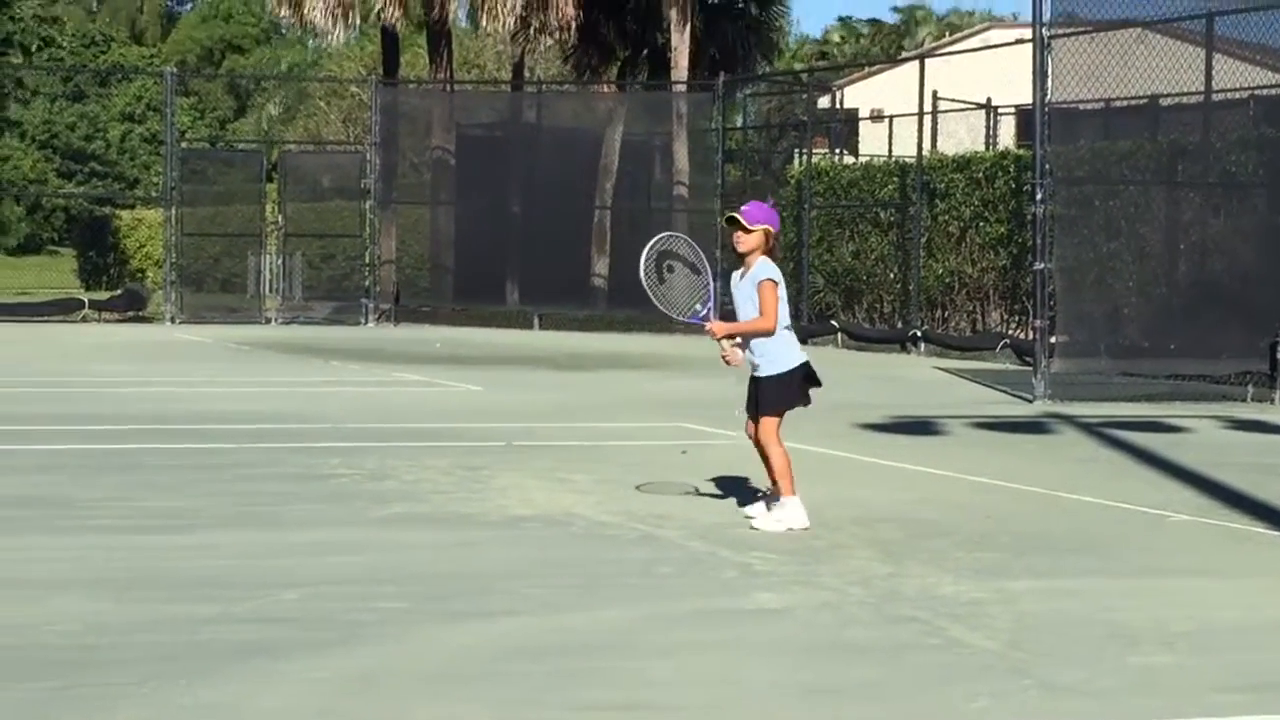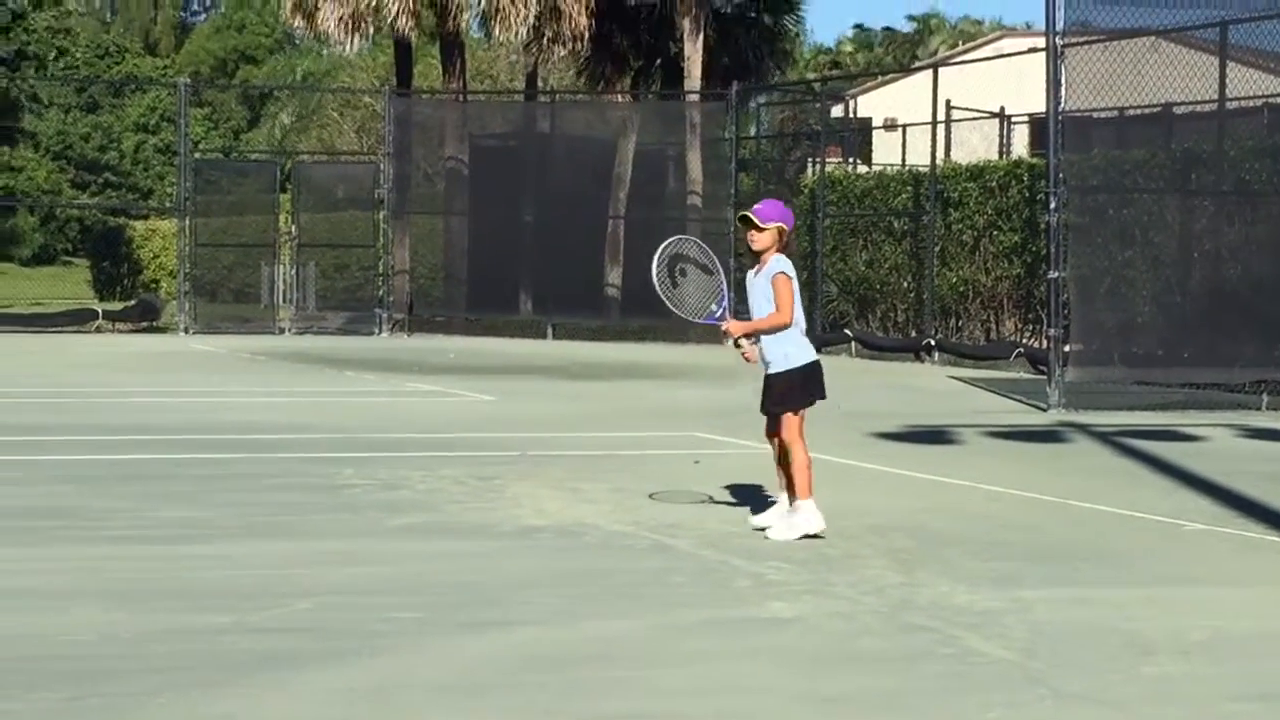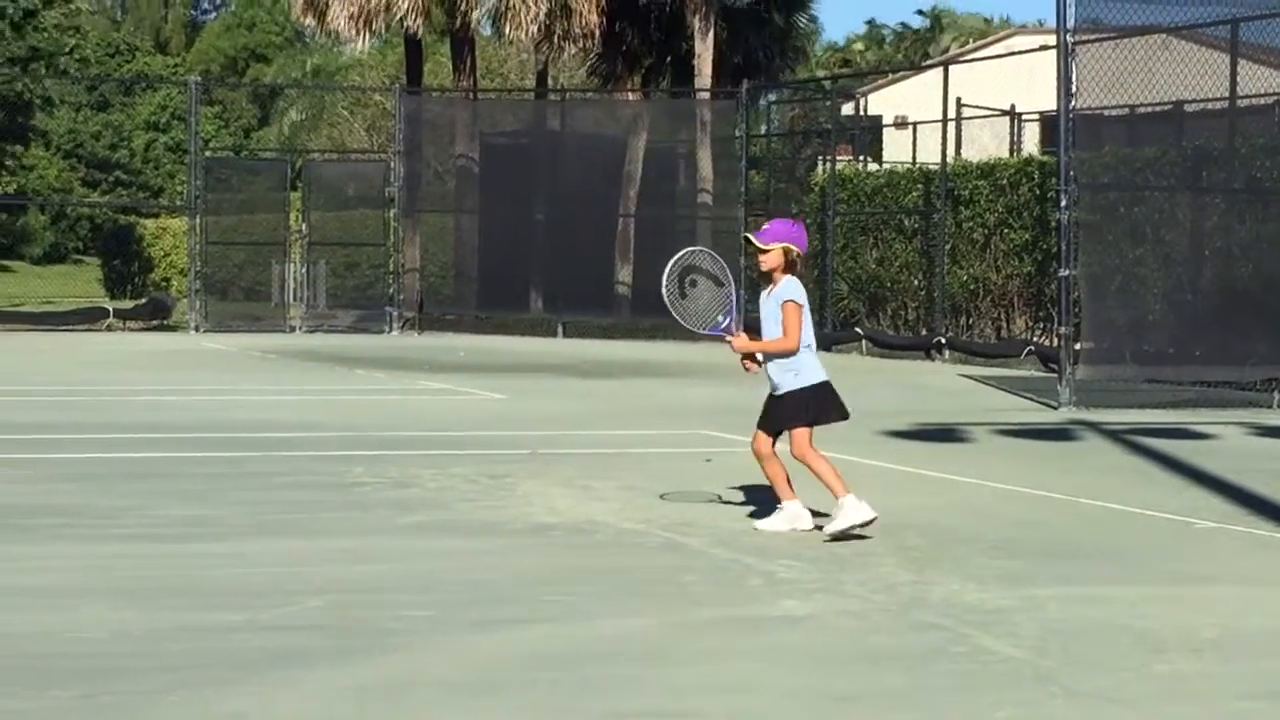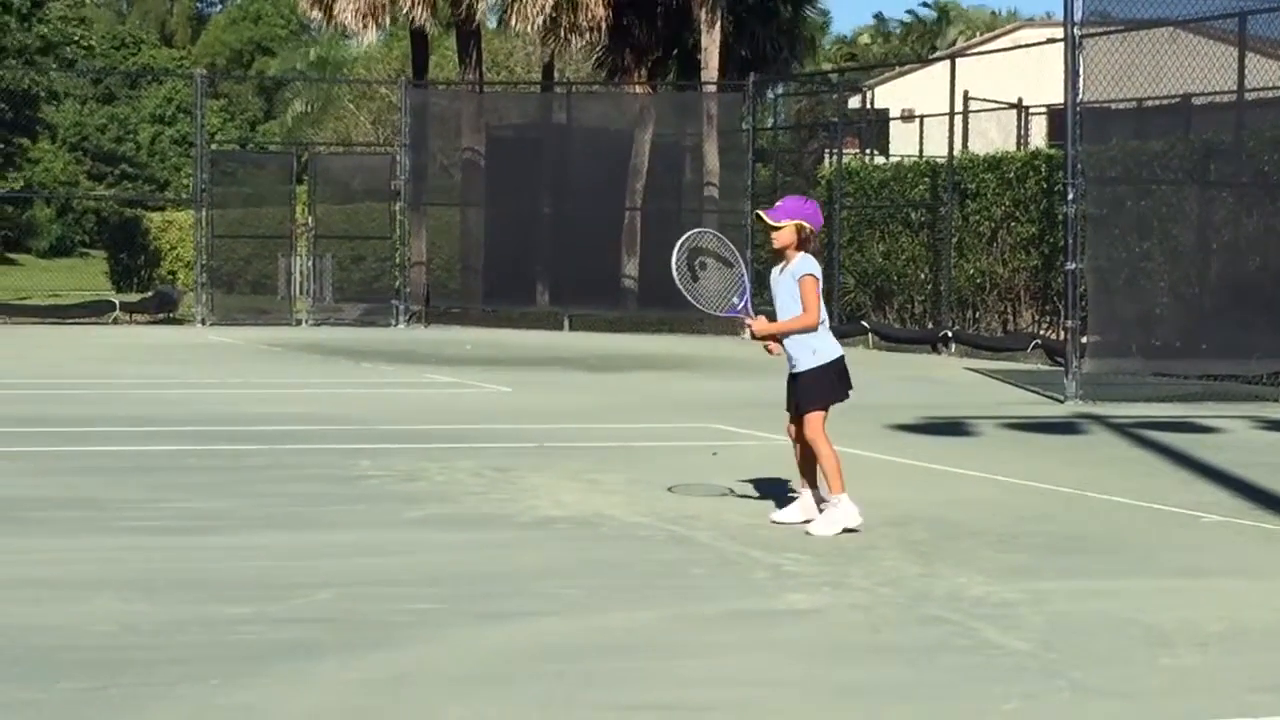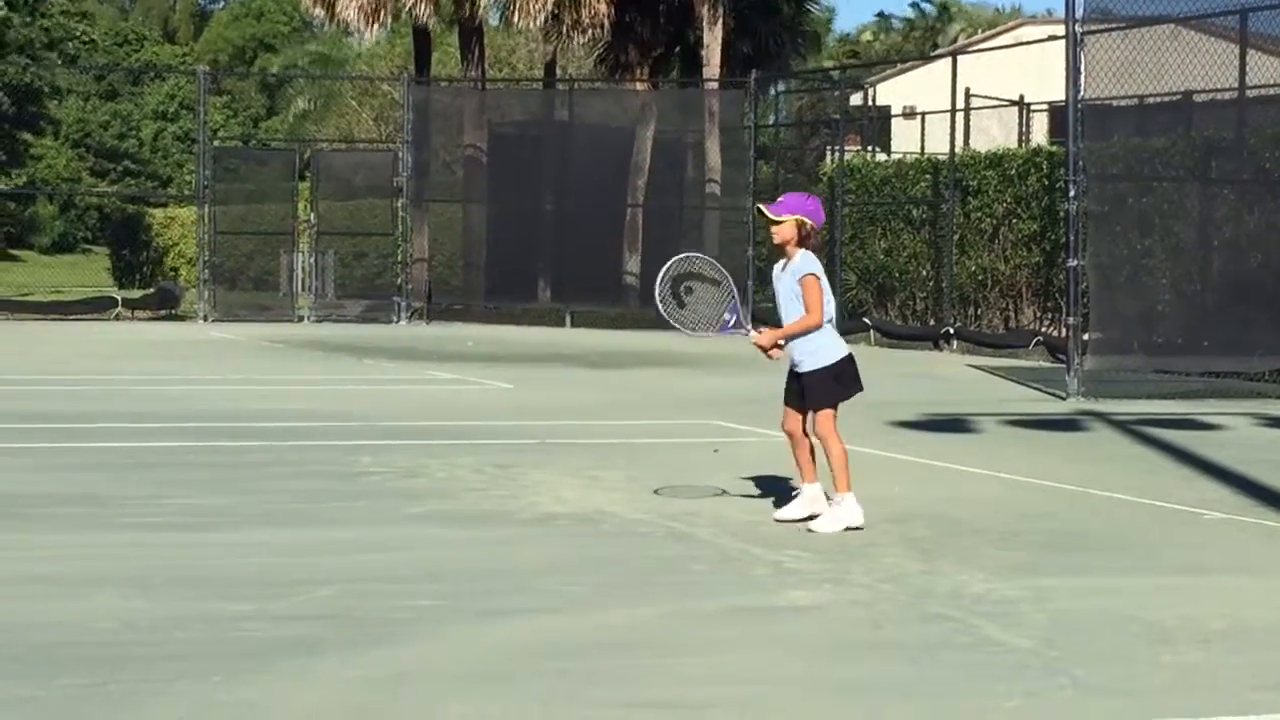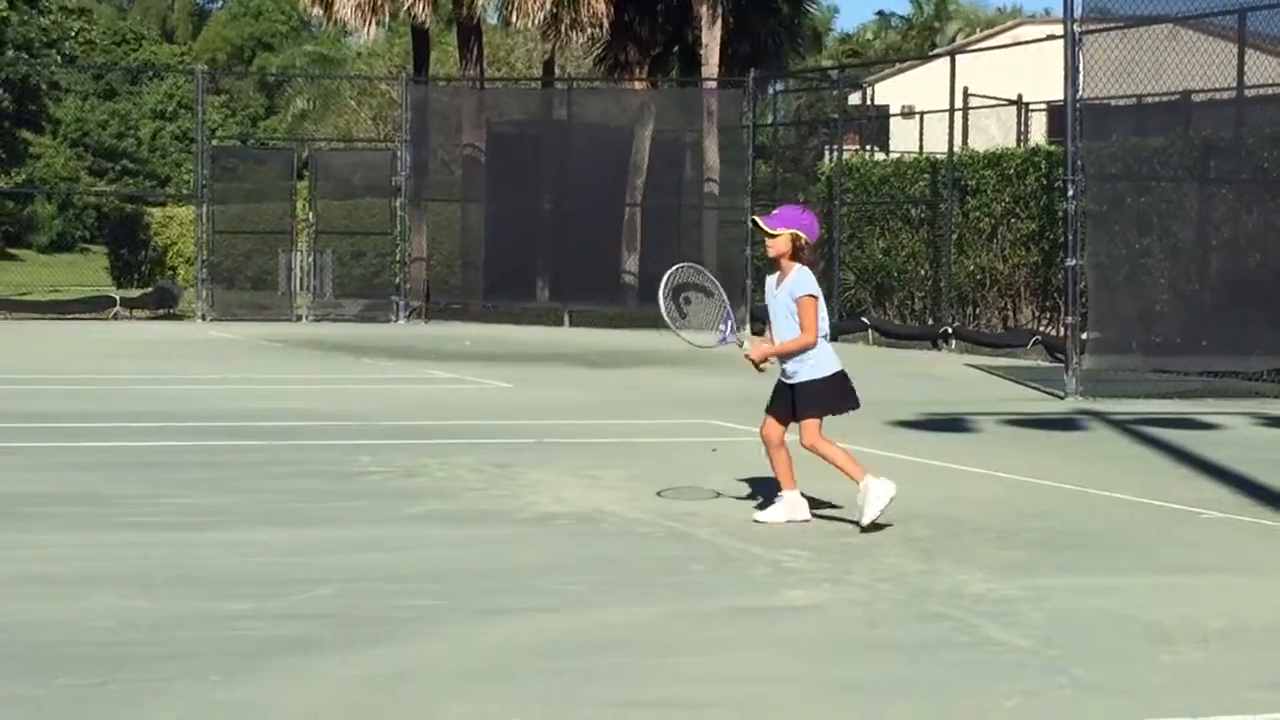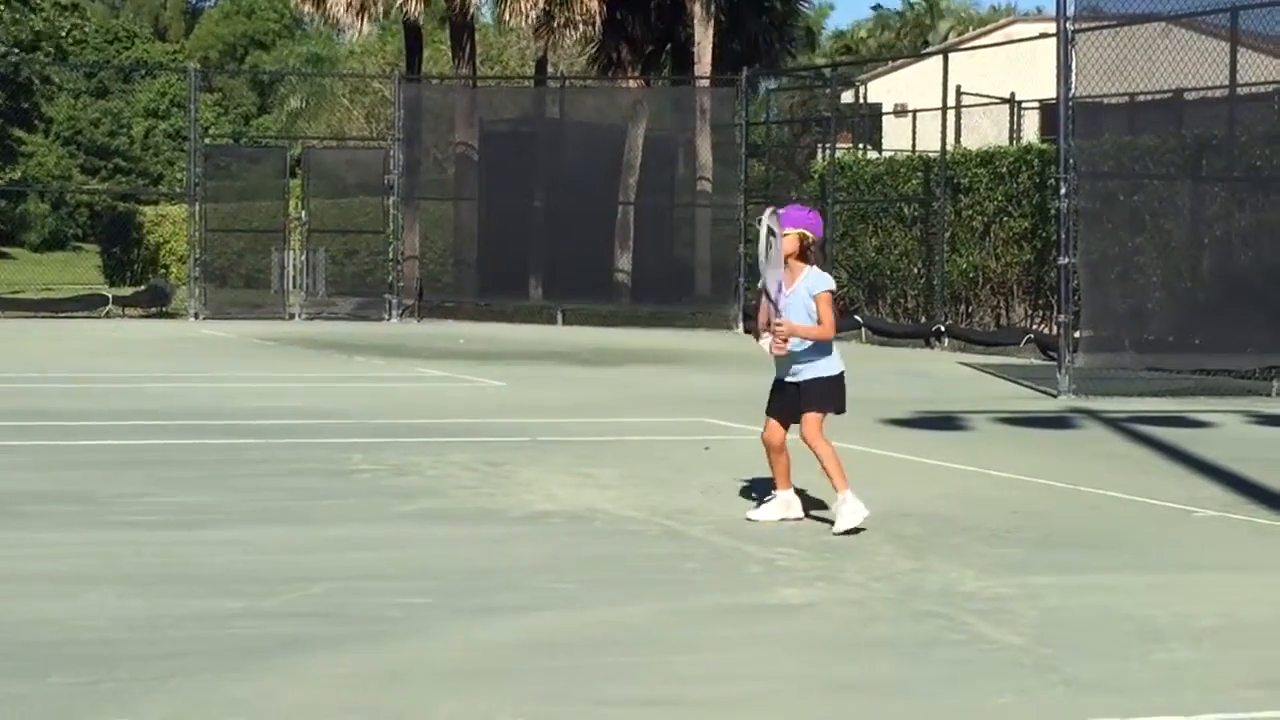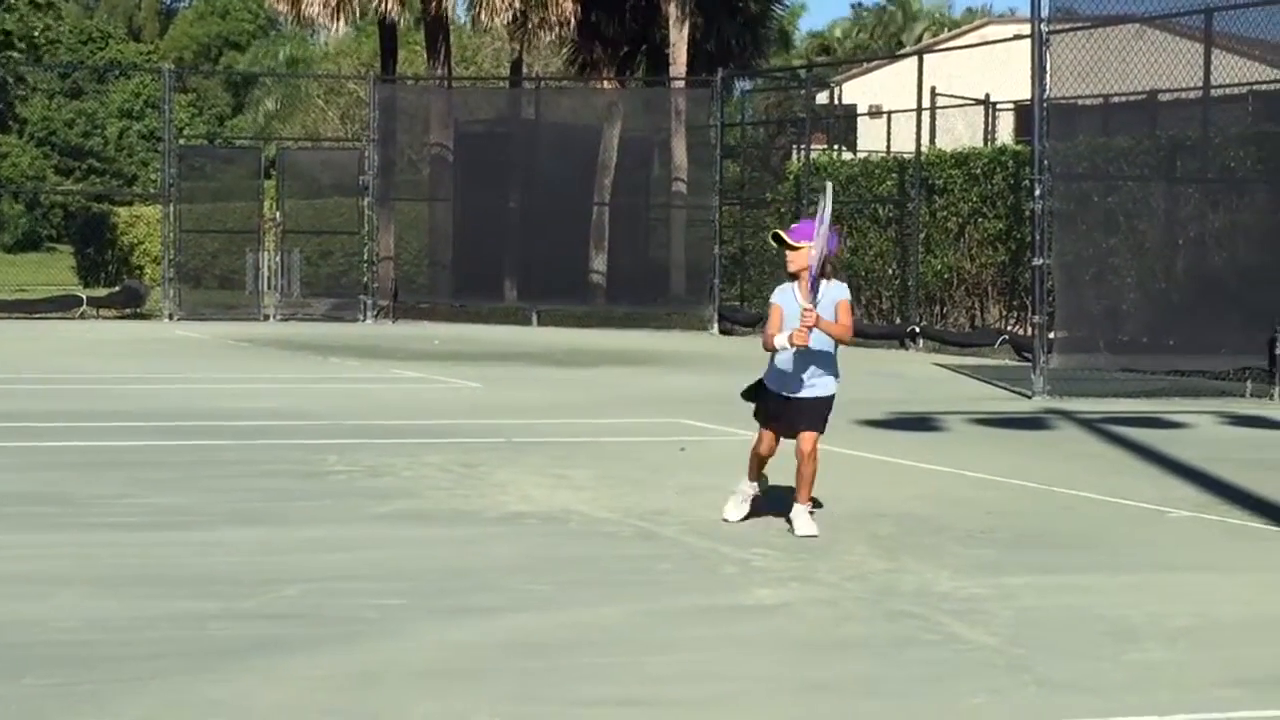
dt=0.2s
person 1, frame 1
left shoulder: (765, 271)
right shoulder: (737, 277)
left elbow: (768, 322)
left wrist: (727, 329)
right wrist: (737, 349)
left hip: (780, 367)
right hip: (764, 368)
left knee: (767, 434)
right knee: (756, 431)
left ankle: (791, 507)
right ankle: (781, 495)
person 1, frame 2
left shoulder: (780, 266)
right shoulder: (753, 274)
left elbow: (784, 316)
left wrist: (743, 328)
right wrist: (754, 343)
left hip: (793, 364)
right hip: (776, 367)
left knee: (790, 434)
right knee: (775, 435)
left ankle: (805, 512)
right ankle: (790, 502)
person 1, frame 3
left shoulder: (790, 290)
right shoulder: (768, 293)
left elbow: (792, 342)
left wrist: (751, 347)
right wrist: (755, 359)
left hip: (803, 382)
right hip: (782, 386)
left knee: (802, 448)
right knee: (761, 445)
left ankle: (850, 505)
right ankle: (792, 509)
person 1, frame 4
left shoulder: (805, 265)
right shoulder: (778, 272)
left elbow: (812, 316)
left wrist: (771, 328)
right wrist: (775, 338)
left hip: (819, 363)
right hip: (800, 366)
left knee: (813, 431)
right knee: (797, 432)
left ankle: (842, 506)
right ankle: (810, 499)
person 1, frame 5
left shoulder: (806, 265)
right shoulder: (781, 268)
left elbow: (815, 318)
left wrist: (772, 336)
right wrist: (778, 339)
left hip: (823, 361)
right hip: (802, 363)
left knee: (824, 429)
right knee: (792, 425)
left ankle: (846, 503)
right ankle: (812, 493)
person 1, frame 6
left shoulder: (803, 282)
right shoulder: (772, 281)
left elbow: (809, 337)
left wrist: (769, 351)
right wrist: (762, 352)
left hip: (816, 373)
right hip: (791, 375)
left knee: (811, 438)
right knee: (770, 433)
left ankle: (871, 485)
right ankle: (791, 500)
person 1, frame 7
left shoulder: (819, 280)
left elbow: (827, 333)
right elbow: (762, 327)
left wrist: (791, 331)
right wrist: (768, 342)
left hip: (822, 373)
right hip: (788, 374)
left knee: (812, 431)
right knee: (771, 436)
left ankle: (847, 501)
right ankle: (785, 499)
person 1, frame 8
left shoulder: (837, 291)
right shoulder: (782, 293)
left elbow: (846, 333)
right elbow: (767, 340)
left wrist: (819, 323)
right wrist: (787, 339)
left hip: (818, 387)
right hip: (780, 383)
left knee: (807, 447)
right knee: (763, 448)
left ankle: (802, 509)
right ankle: (750, 486)
